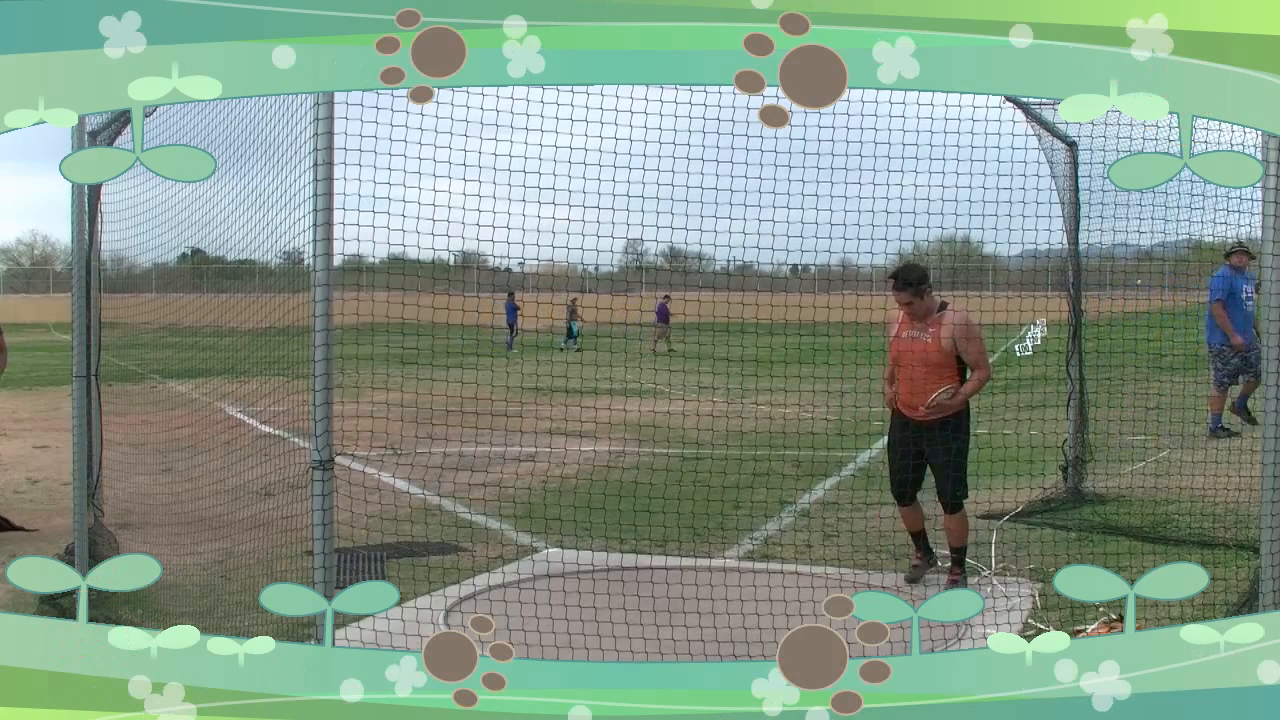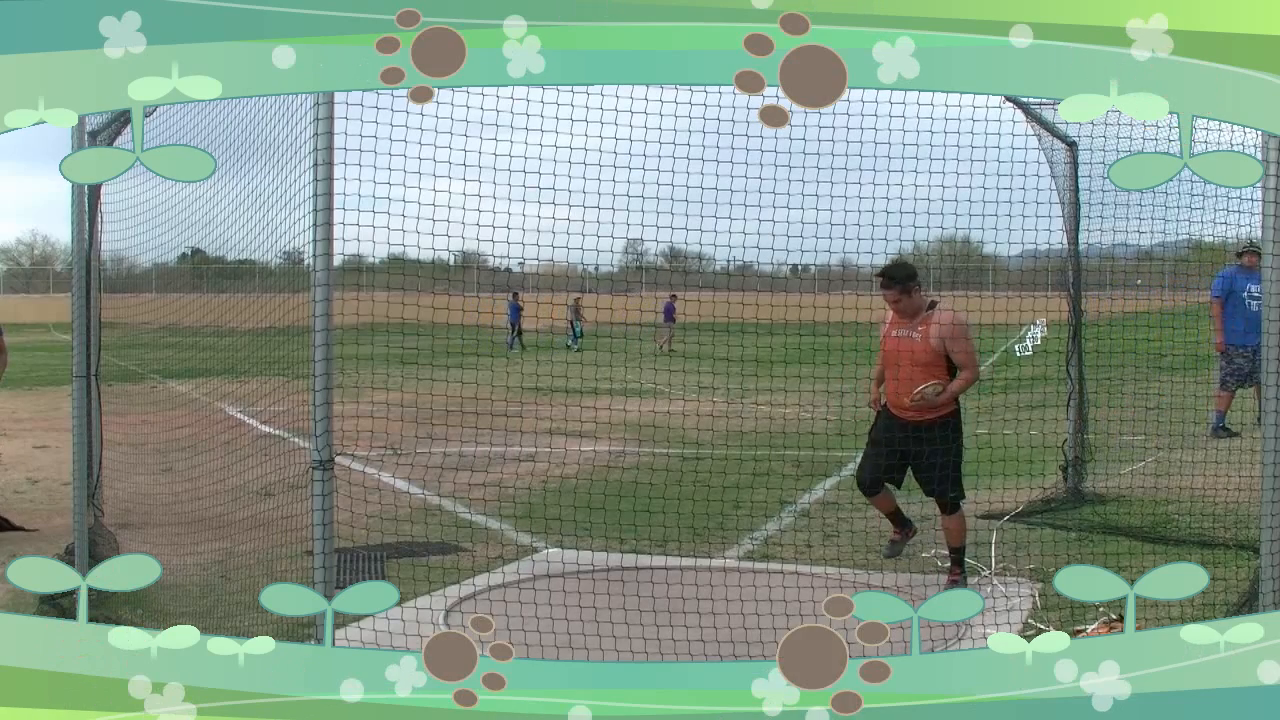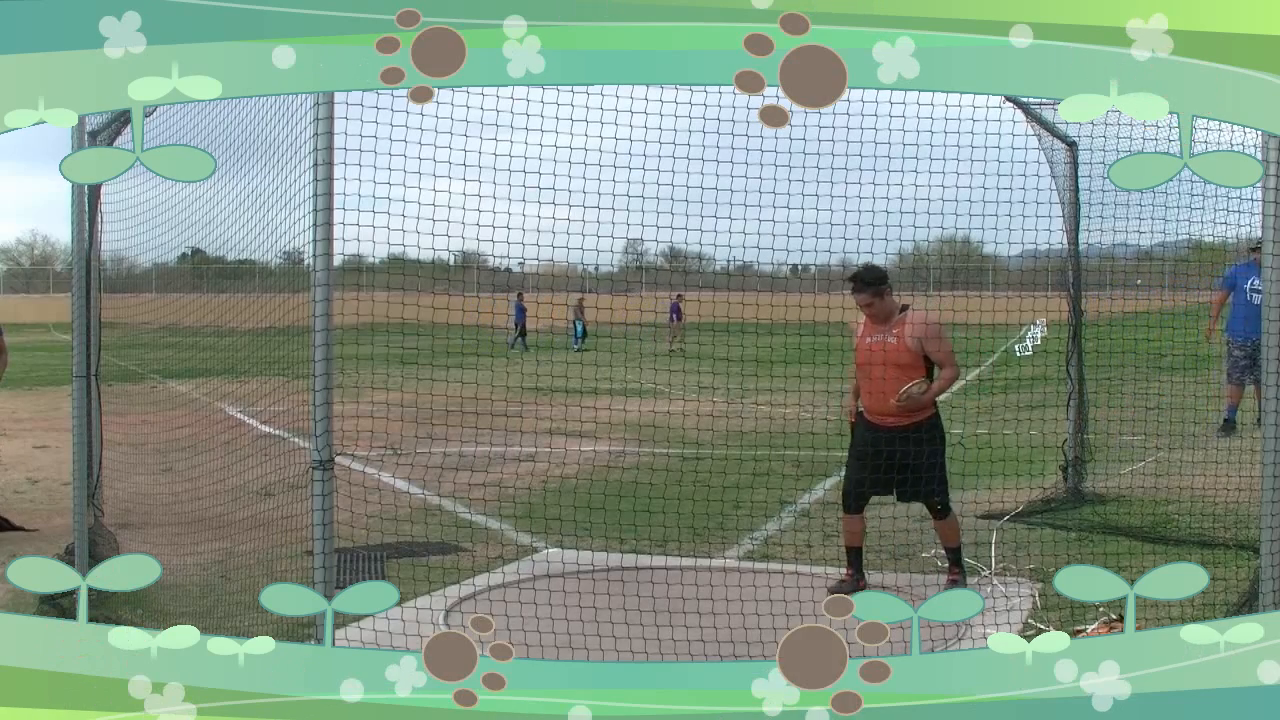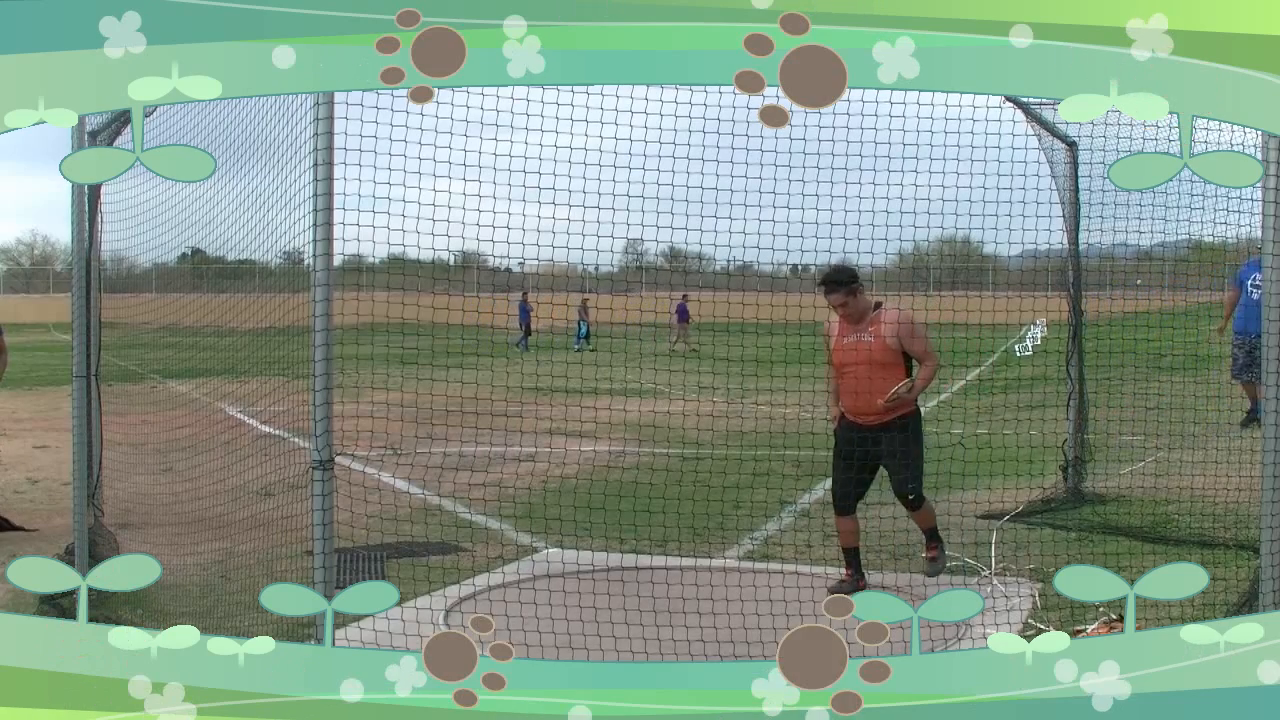
dt=0.2s
person 1, frame 1
left shoulder: (958, 323)
right shoulder: (897, 321)
left elbow: (982, 371)
left wrist: (955, 401)
right wrist: (888, 385)
left hip: (946, 424)
right hip: (904, 420)
left knee: (951, 499)
right knee: (902, 491)
left ankle: (958, 569)
right ankle: (922, 553)
person 1, frame 2
left shoulder: (948, 323)
right shoulder: (890, 320)
left elbow: (970, 371)
left wrist: (941, 399)
right wrist: (876, 385)
left hip: (938, 425)
right hip: (893, 419)
left knee: (948, 499)
right knee: (867, 480)
left ankle: (958, 569)
right ankle: (902, 526)
person 1, frame 3
left shoulder: (921, 324)
right shoulder: (860, 327)
left elbow: (950, 368)
left wrist: (926, 398)
right wrist: (853, 400)
left hip: (918, 428)
right hip: (871, 428)
left knee: (937, 502)
right knee: (851, 497)
left ankle: (955, 569)
right ankle: (855, 574)
person 1, frame 4
left shoulder: (898, 321)
right shoulder: (832, 328)
left elbow: (930, 362)
left wrist: (911, 395)
right wrist: (834, 403)
left hip: (898, 424)
right hip: (852, 427)
left knee: (908, 492)
right knee: (843, 500)
left ankle: (934, 544)
right ankle: (854, 573)
person 2, frame 1
left shoulder: (1247, 276)
right shoulder: (1223, 276)
right elbow: (1216, 308)
left wrist: (1257, 330)
right wrist: (1233, 335)
left hip: (1246, 337)
right hip: (1224, 340)
left knee: (1259, 372)
right knee: (1222, 382)
left ankle: (1240, 405)
right ankle: (1215, 426)
person 2, frame 2
right shoulder: (1228, 275)
right elbow: (1216, 305)
right wrist: (1218, 334)
left hip: (1260, 339)
right hip: (1234, 340)
left knee: (1263, 380)
right knee: (1229, 383)
left ankle: (1264, 416)
right ankle: (1218, 425)
person 2, frame 3
right shoulder: (1239, 269)
right elbow: (1221, 296)
right wrist: (1213, 322)
right hip: (1239, 333)
left knee: (1263, 378)
right knee: (1237, 376)
left ankle: (1264, 417)
right ankle: (1229, 419)
person 2, frame 4
right shoulder: (1248, 266)
right elbow: (1234, 293)
right wrist: (1225, 320)
right hip: (1242, 329)
left knee: (1262, 375)
right knee: (1241, 372)
right ankle: (1255, 408)
